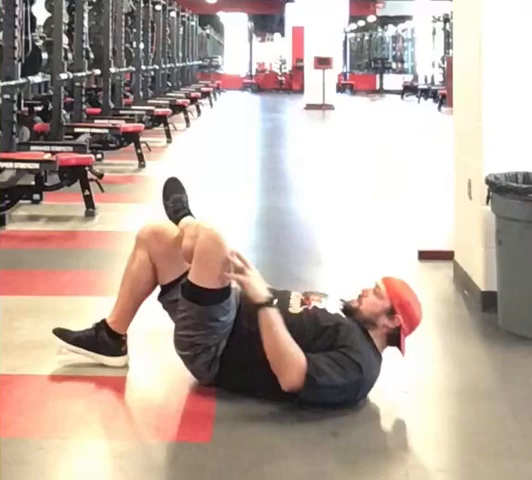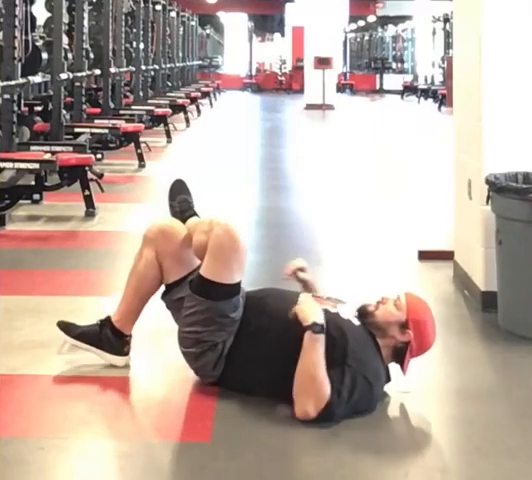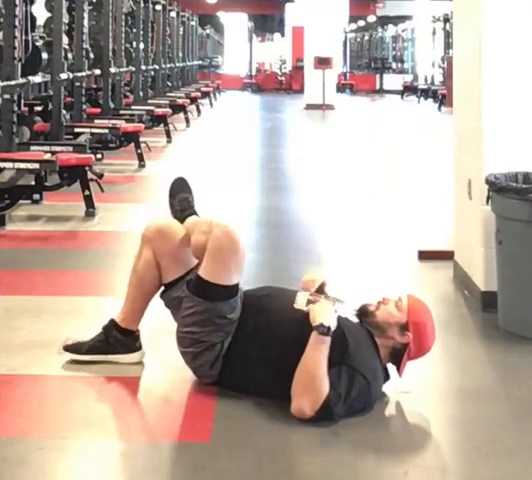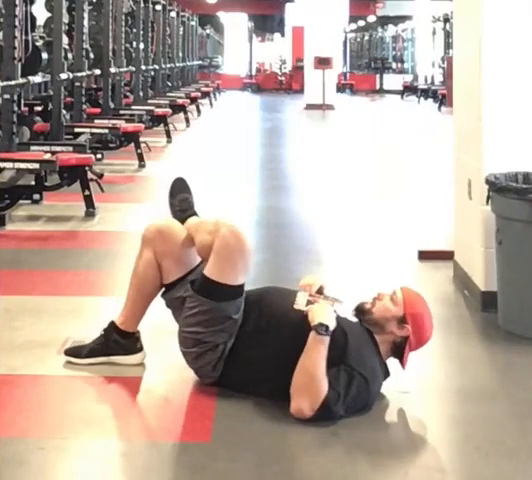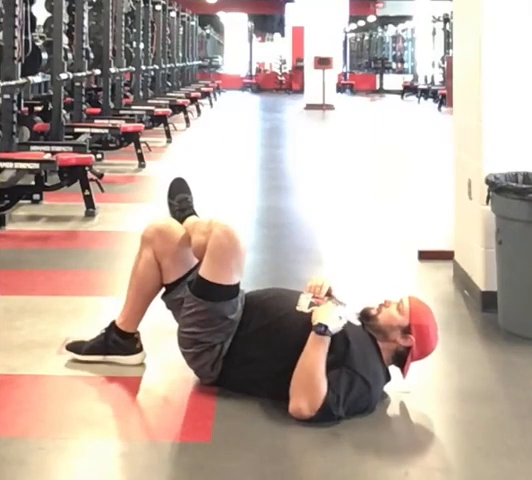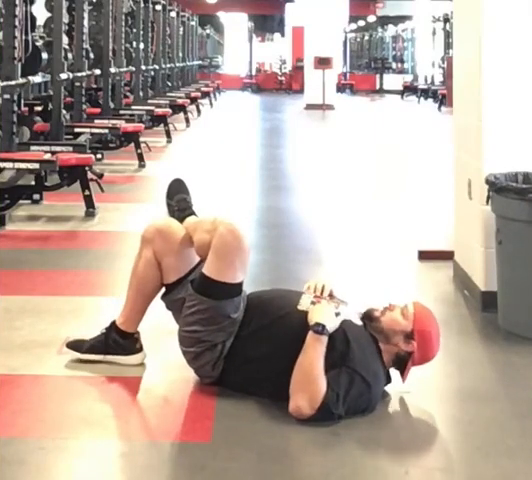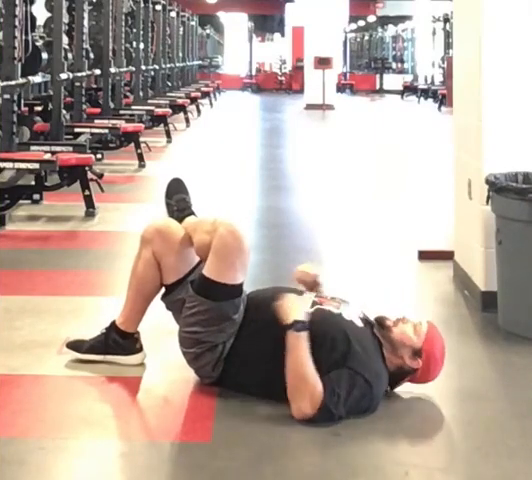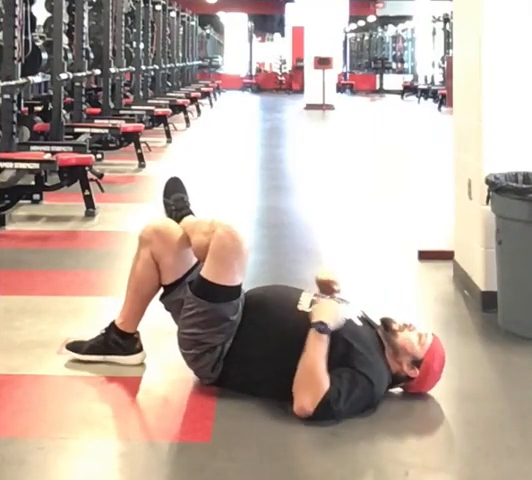
dt=0.3s
person 1, frame 1
left shoulder: (357, 366)
right shoulder: (347, 328)
left elbow: (290, 378)
left wrist: (264, 301)
right wrist: (254, 279)
left hip: (212, 351)
right hip: (231, 322)
left knee: (210, 239)
right knee: (153, 237)
left ankle: (184, 222)
right ankle: (110, 338)
person 1, frame 2
left shoulder: (366, 374)
right shoulder: (359, 333)
left elbow: (308, 407)
left wrist: (313, 327)
right wrist: (310, 291)
left hip: (216, 348)
right hip: (240, 318)
left knee: (224, 236)
right knee: (160, 235)
left ankle: (191, 222)
right ankle: (114, 335)
person 1, frame 3
left shoulder: (364, 374)
right shoulder: (357, 332)
left elbow: (305, 406)
left wrist: (322, 329)
right wrist: (317, 298)
left hip: (212, 349)
right hip: (232, 320)
left knee: (222, 236)
right knee: (159, 234)
left ankle: (191, 223)
right ankle: (122, 335)
person 1, frame 4
left shoulder: (363, 373)
right shoulder: (357, 332)
left elbow: (304, 406)
left wrist: (320, 329)
right wrist: (314, 296)
left hip: (213, 349)
right hip: (231, 320)
left knee: (230, 237)
right knee: (158, 234)
left ankle: (191, 222)
right ankle: (122, 338)
person 1, frame 5
left shoulder: (365, 377)
right shoulder: (360, 333)
left elbow: (302, 406)
left wrist: (322, 330)
right wrist: (321, 297)
left hip: (215, 350)
right hip: (236, 322)
left knee: (222, 236)
right knee: (157, 235)
left ankle: (189, 221)
right ankle: (122, 339)
person 1, frame 6
left shoulder: (365, 376)
right shoulder: (362, 331)
left elbow: (303, 405)
left wrist: (319, 329)
right wrist: (319, 294)
left hip: (215, 350)
right hip: (237, 320)
left knee: (227, 235)
right knee: (158, 235)
left ankle: (188, 221)
right ankle: (122, 338)
person 1, frame 7
left shoulder: (368, 377)
right shoulder: (363, 327)
left elbow: (304, 406)
left wrist: (295, 324)
right wrist: (311, 290)
left hip: (216, 349)
right hip: (239, 320)
left knee: (228, 236)
right knee: (157, 234)
left ankle: (187, 220)
right ankle: (122, 338)
person 1, frame 8
left shoulder: (369, 376)
right shoulder: (367, 328)
left elbow: (306, 403)
left wrist: (320, 327)
right wrist: (325, 298)
left hip: (216, 350)
right hip: (235, 317)
left knee: (225, 239)
right knee: (156, 234)
left ankle: (186, 220)
right ankle: (122, 339)
